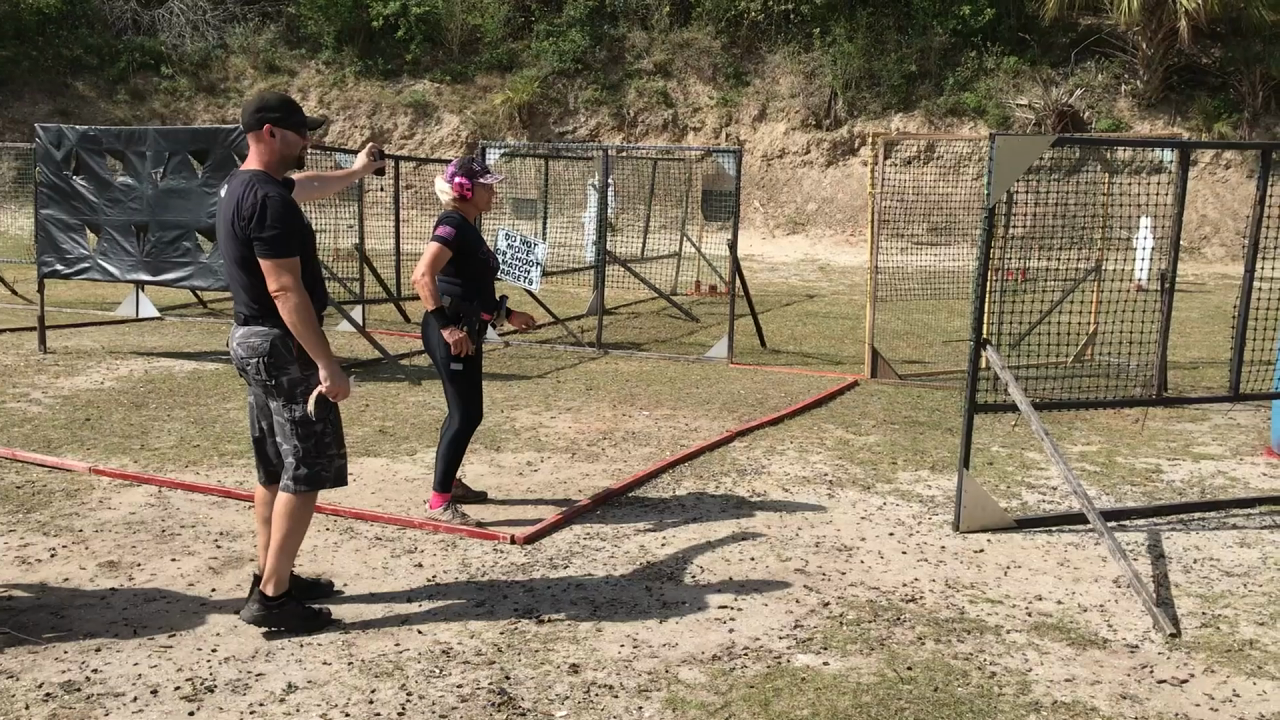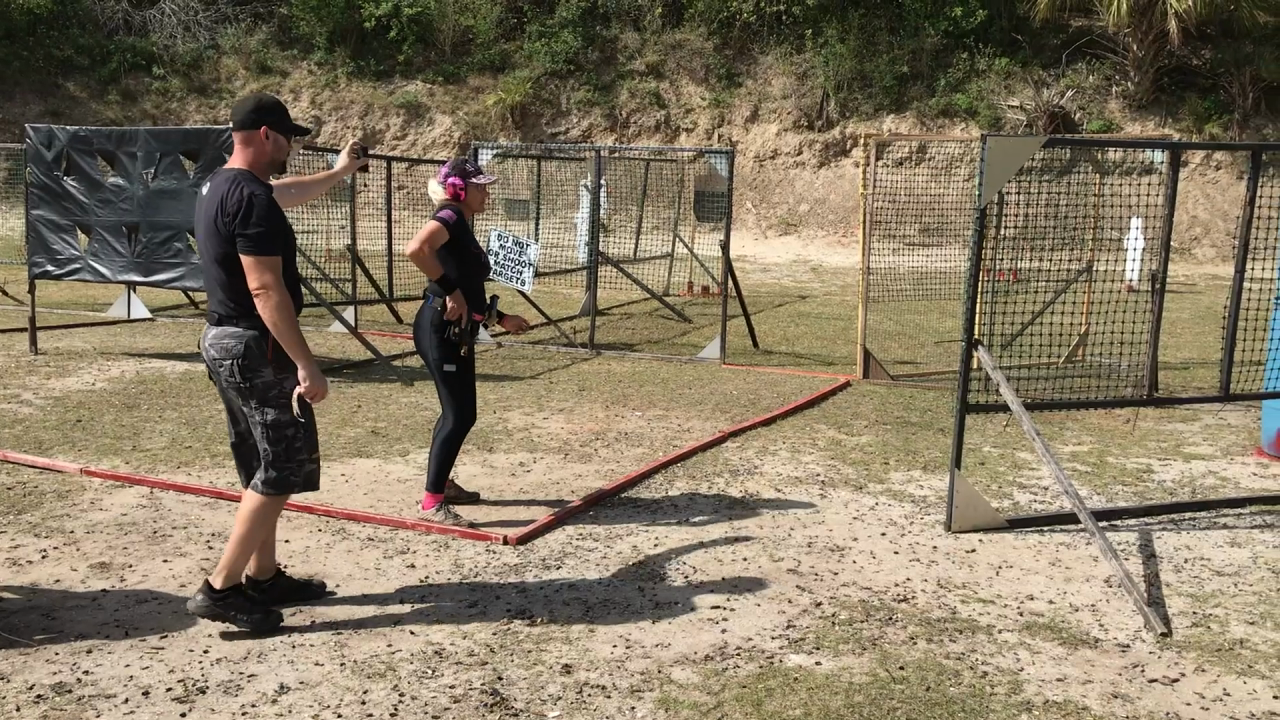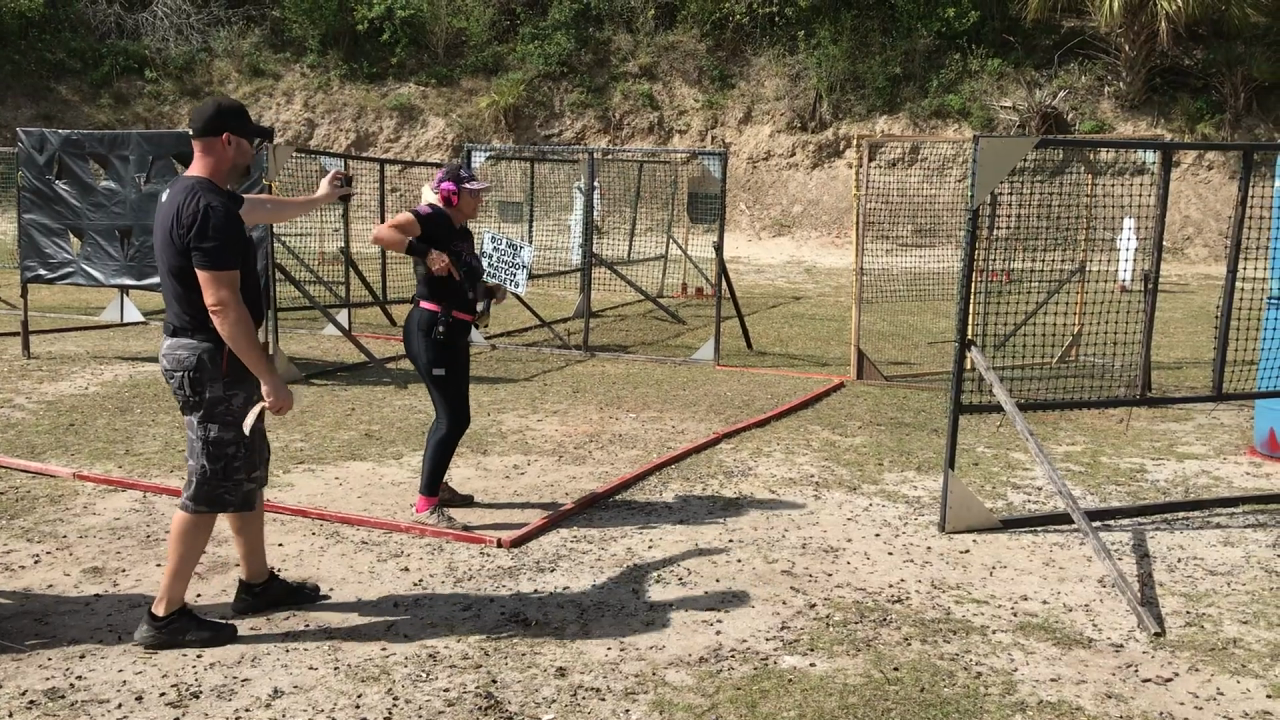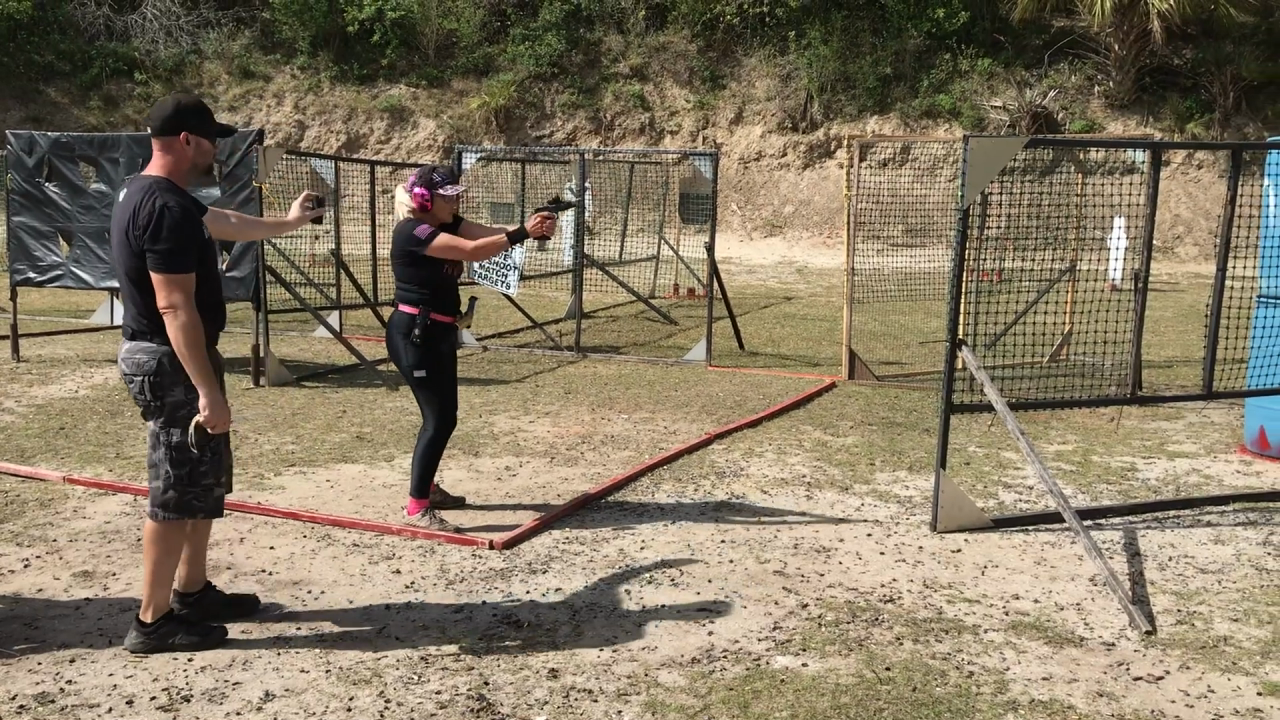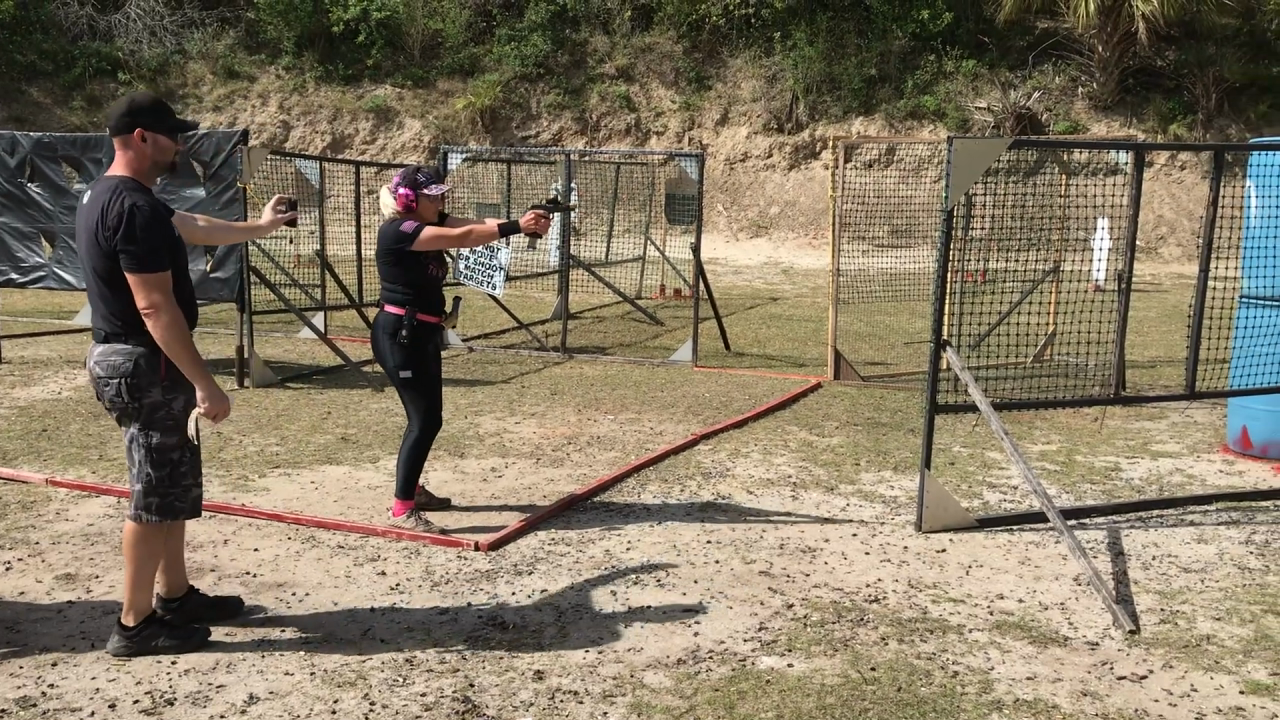
dt=0.4s
person 1, frame 1
left shoulder: (243, 184)
right shoulder: (268, 200)
left elbow: (306, 186)
right elbow: (286, 291)
left wrist: (357, 171)
right wrist: (327, 364)
left hip: (254, 340)
right hip: (281, 346)
left knee: (276, 469)
right knee: (307, 469)
left ankle: (272, 578)
right ankle: (272, 596)
person 1, frame 2
left shoulder: (221, 185)
right shoulder: (251, 198)
left elbow: (285, 192)
right elbow: (267, 290)
left wrist: (339, 172)
right wrist: (306, 365)
left hip: (225, 342)
right hip: (255, 347)
left knee: (262, 468)
right knee: (282, 470)
left ankle: (262, 577)
right ankle: (220, 587)
person 1, frame 3
left shoulder: (185, 192)
right shoulder: (209, 209)
left elbow: (255, 209)
right elbow: (224, 305)
left wrist: (318, 199)
right wrist: (269, 377)
left hip: (194, 353)
right hip: (211, 361)
left knee: (244, 471)
right knee: (211, 487)
left ankle: (257, 582)
right ankle: (164, 615)
person 1, frame 4
left shoulder: (146, 192)
right shoulder: (167, 209)
left elbow: (222, 223)
right elbow: (176, 310)
left wrist: (288, 223)
right wrist: (209, 391)
left hip: (163, 359)
right hip: (171, 364)
left knee: (204, 479)
right knee: (179, 491)
left ankle: (192, 592)
right ankle: (153, 620)
person 1, frame 5
left shoulder: (108, 193)
right shoulder: (135, 207)
left elbow: (190, 227)
right elbow: (157, 308)
left wrist: (258, 227)
right wrist: (204, 383)
left hip: (130, 359)
right hip: (146, 366)
left knee: (170, 486)
right knee: (157, 494)
left ankle: (175, 596)
right ankle: (135, 624)
person 2, frame 1
left shoulder: (468, 227)
right shoulder: (452, 225)
right elbow: (422, 276)
left wrist: (507, 314)
right wrist: (446, 325)
left hip: (466, 330)
right hip: (452, 333)
left knee: (464, 412)
right knee: (466, 414)
left ankle: (449, 483)
right ankle: (439, 502)
person 2, frame 2
left shoulder: (463, 227)
right shoulder: (450, 217)
right elbow: (416, 248)
left wrist: (500, 318)
right wrist: (450, 291)
left hip: (456, 330)
right hip: (441, 329)
left knee: (457, 411)
right knee: (460, 415)
left ankle: (441, 483)
right ankle: (431, 503)
person 2, frame 3
left shoulder: (462, 232)
right shoulder: (432, 218)
right elbow: (379, 233)
left wrist: (487, 291)
right wrist: (424, 252)
left hip: (455, 332)
right hip: (433, 330)
left knee: (452, 414)
right knee: (454, 418)
left ankle: (435, 486)
right ankle: (425, 505)
person 2, frame 4
left shoulder: (447, 224)
right shoulder: (413, 231)
left elbow: (489, 234)
right elbow: (473, 249)
left wrist: (528, 229)
right wrist: (521, 232)
left hip: (440, 333)
right hip: (414, 335)
left knee: (443, 415)
right knee: (439, 419)
left ankle: (427, 488)
right ankle: (416, 508)
person 2, frame 5
left shoulder: (429, 224)
right shoulder: (397, 231)
left elbow: (477, 224)
right elbow: (462, 237)
left wrist: (522, 223)
right wrist: (516, 227)
left hip: (423, 333)
right hip: (399, 335)
left knee: (426, 416)
right knee: (425, 420)
left ankle: (412, 489)
right ankle: (401, 509)
